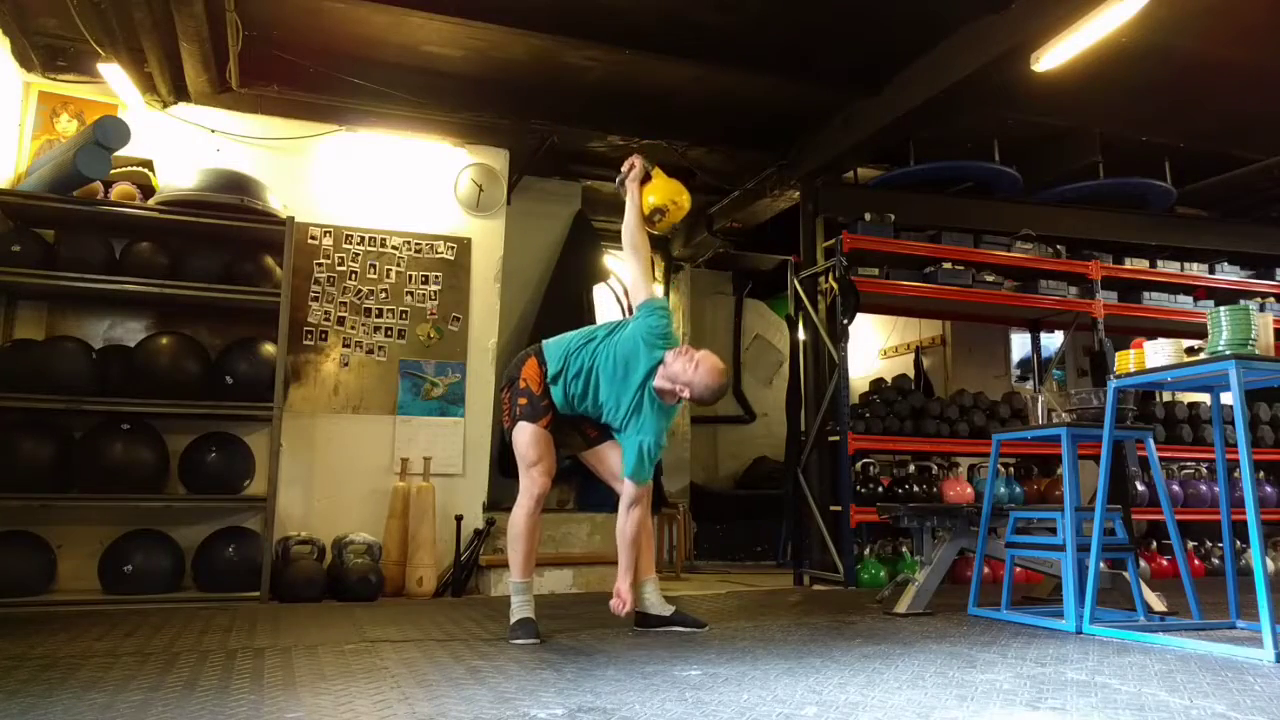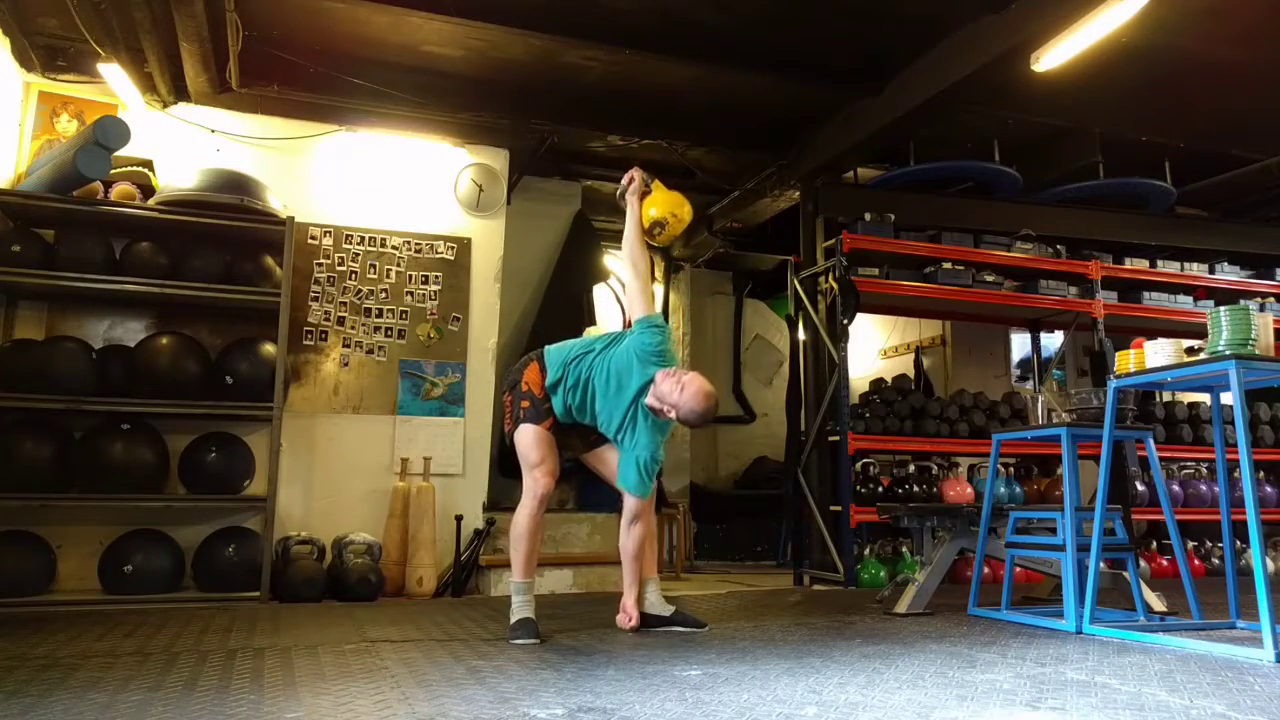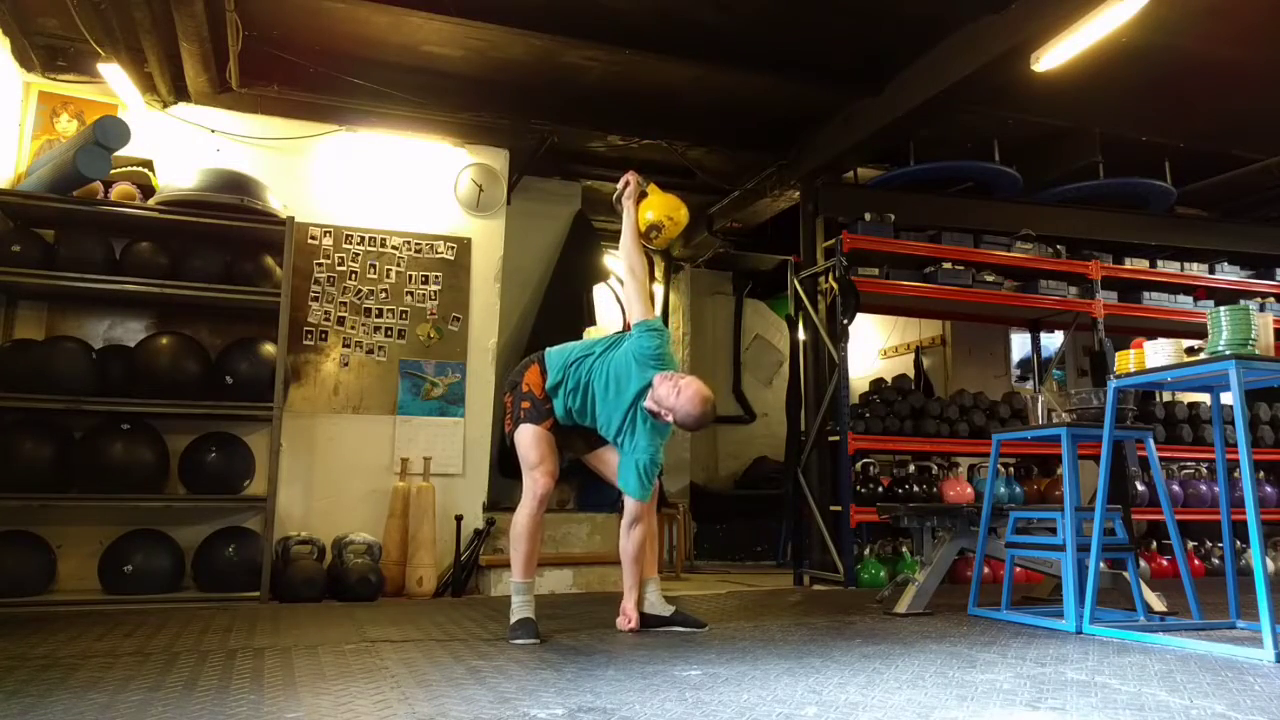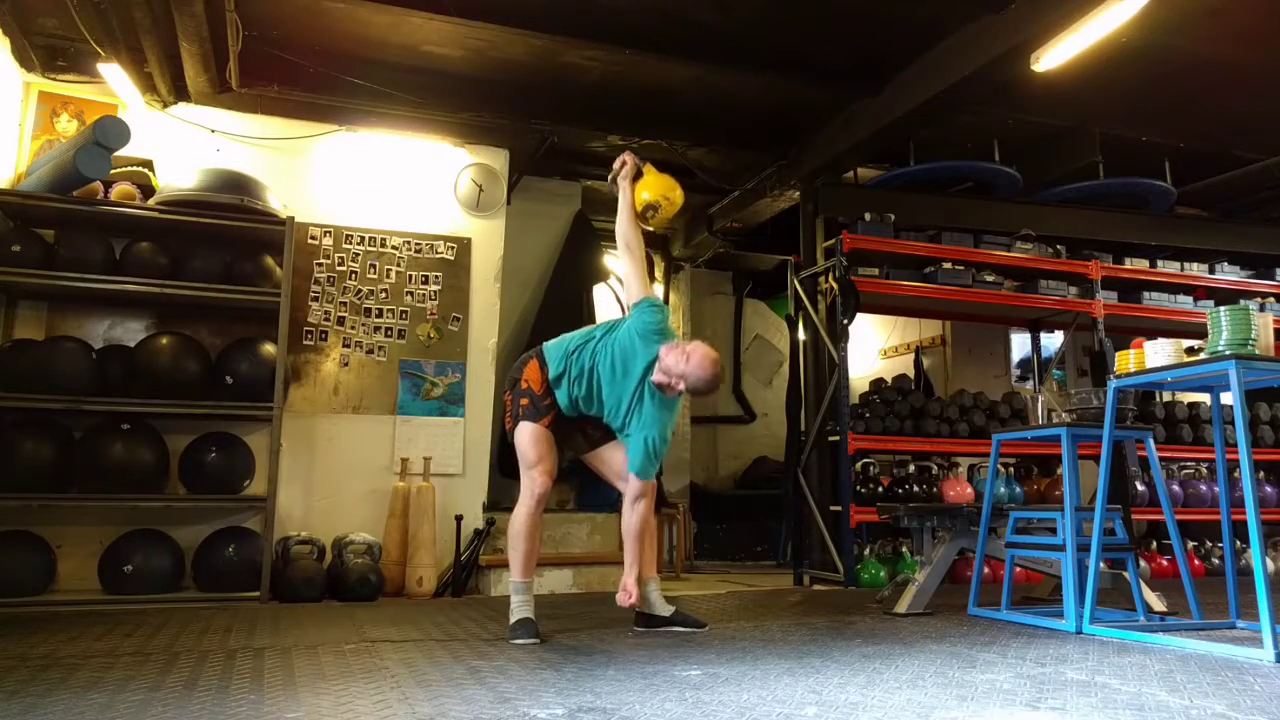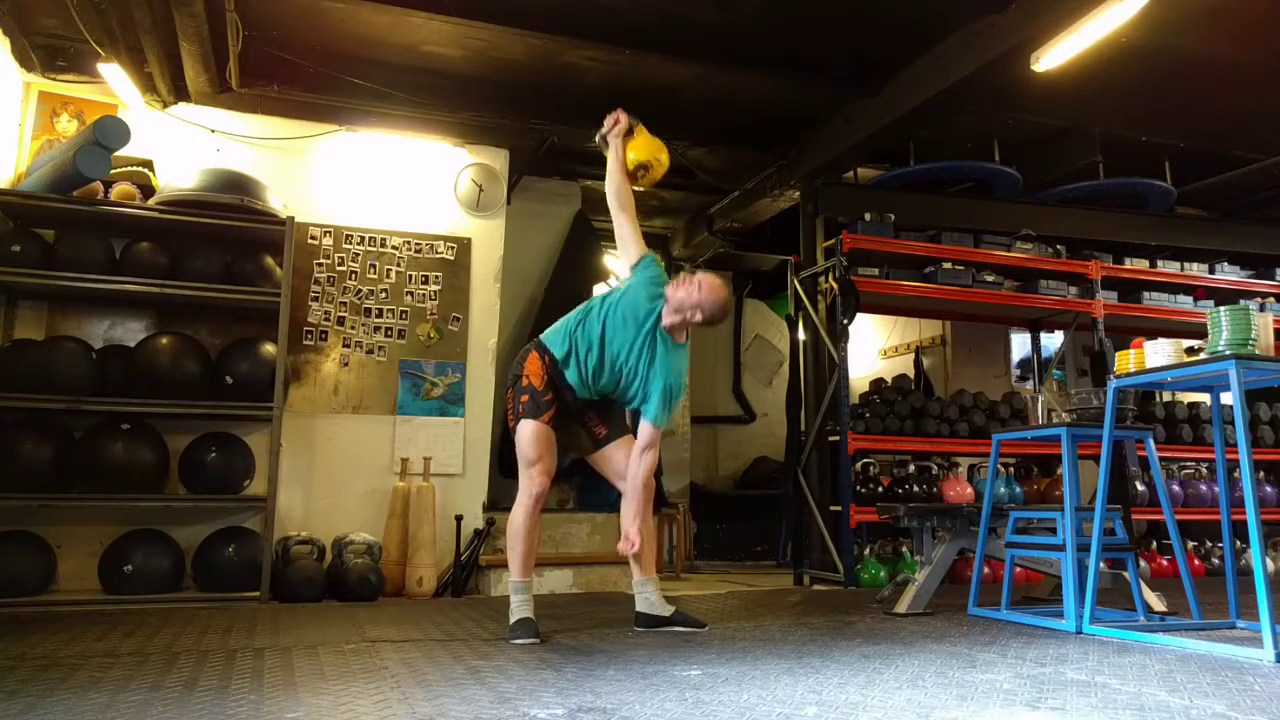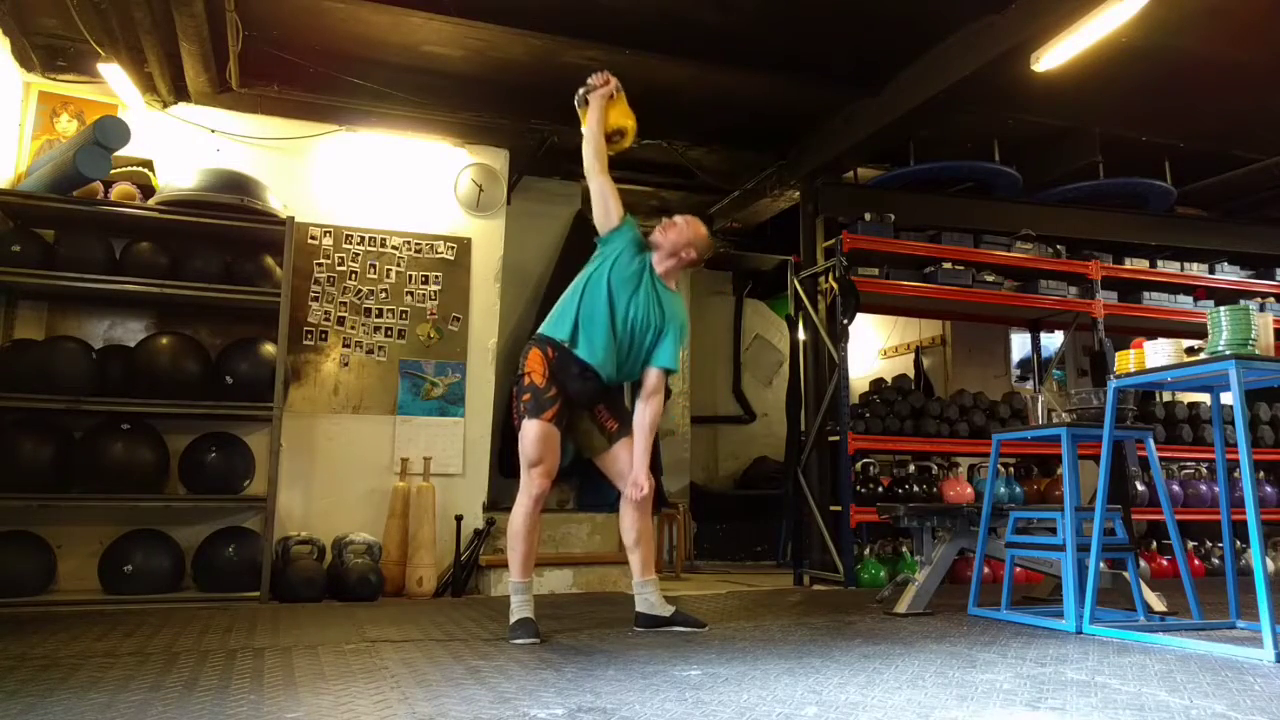
dt=0.3s
person 1, frame 1
left shoulder: (650, 424)
right shoulder: (657, 333)
left elbow: (632, 503)
right elbow: (635, 257)
left wrist: (626, 579)
right wrist: (633, 189)
left hip: (579, 408)
right hip: (537, 374)
left knee: (641, 488)
right knee: (537, 486)
left ankle: (650, 603)
right ankle: (521, 610)
person 1, frame 2
left shoulder: (646, 439)
right shoulder: (654, 349)
left elbow: (634, 517)
right elbow: (636, 272)
left wrist: (631, 596)
right wrist: (634, 203)
left hip: (579, 413)
right hip: (538, 381)
left knee: (642, 492)
right knee: (540, 486)
left ankle: (652, 603)
right ankle: (521, 609)
person 1, frame 3
left shoulder: (646, 443)
right shoulder: (654, 353)
left elbow: (634, 520)
right elbow: (634, 274)
left wrist: (631, 598)
right wrist: (630, 206)
left hip: (579, 415)
right hip: (539, 382)
left knee: (645, 494)
right knee: (540, 486)
left ankle: (651, 603)
right ankle: (521, 609)
person 1, frame 4
left shoulder: (655, 421)
right shoulder: (652, 328)
left elbow: (635, 499)
right elbow: (630, 251)
left wrist: (631, 572)
right wrist: (626, 183)
left hip: (584, 410)
right hip: (539, 377)
left knee: (644, 486)
right knee: (539, 485)
left ankle: (650, 602)
right ankle: (521, 609)
person 1, frame 5
left shoulder: (669, 371)
right shoulder: (652, 287)
left elbow: (645, 449)
right elbow: (621, 210)
left wrist: (632, 522)
right wrist: (617, 143)
left hip: (588, 398)
right hip: (543, 368)
left knee: (641, 482)
right knee: (536, 483)
left ankle: (650, 603)
right ankle: (520, 609)
person 1, frame 6
left shoulder: (672, 313)
right shoulder: (623, 245)
left elbow: (651, 392)
right elbow: (595, 169)
left wrist: (640, 460)
right wrist: (598, 102)
left hip: (599, 386)
right hip: (550, 363)
left knee: (639, 486)
right knee: (536, 485)
left ankle: (649, 604)
right ankle: (520, 609)
